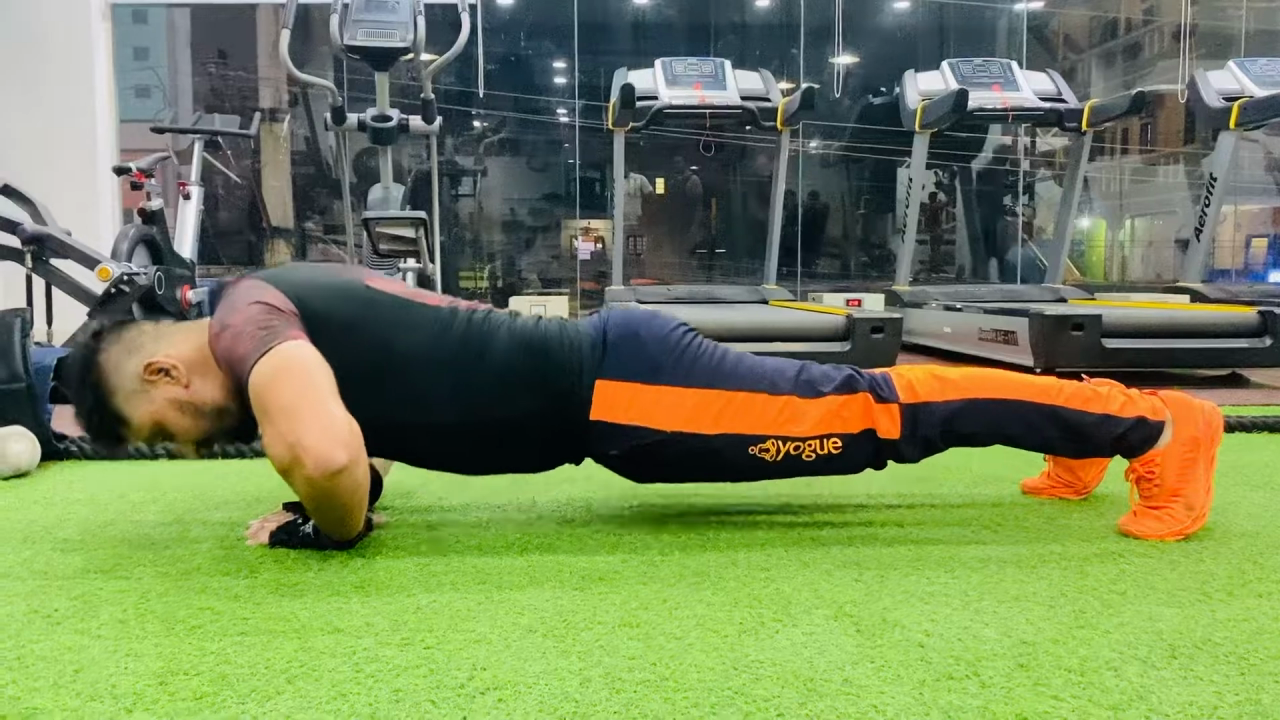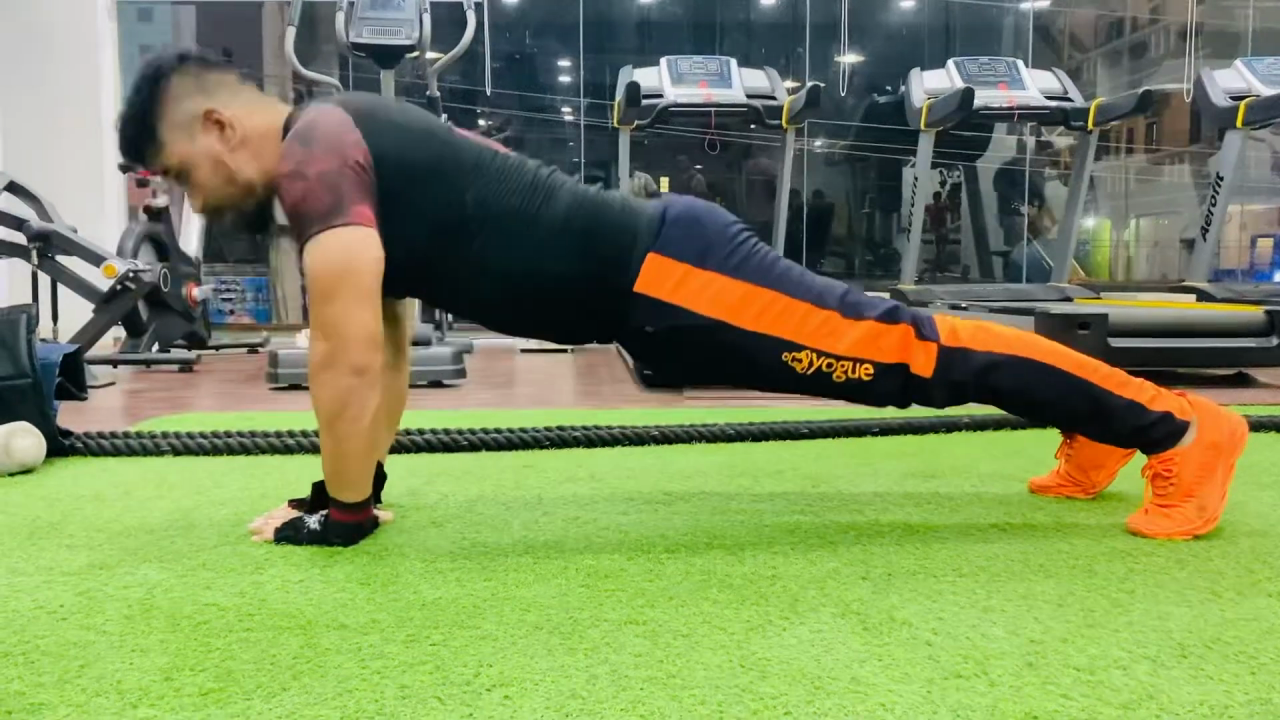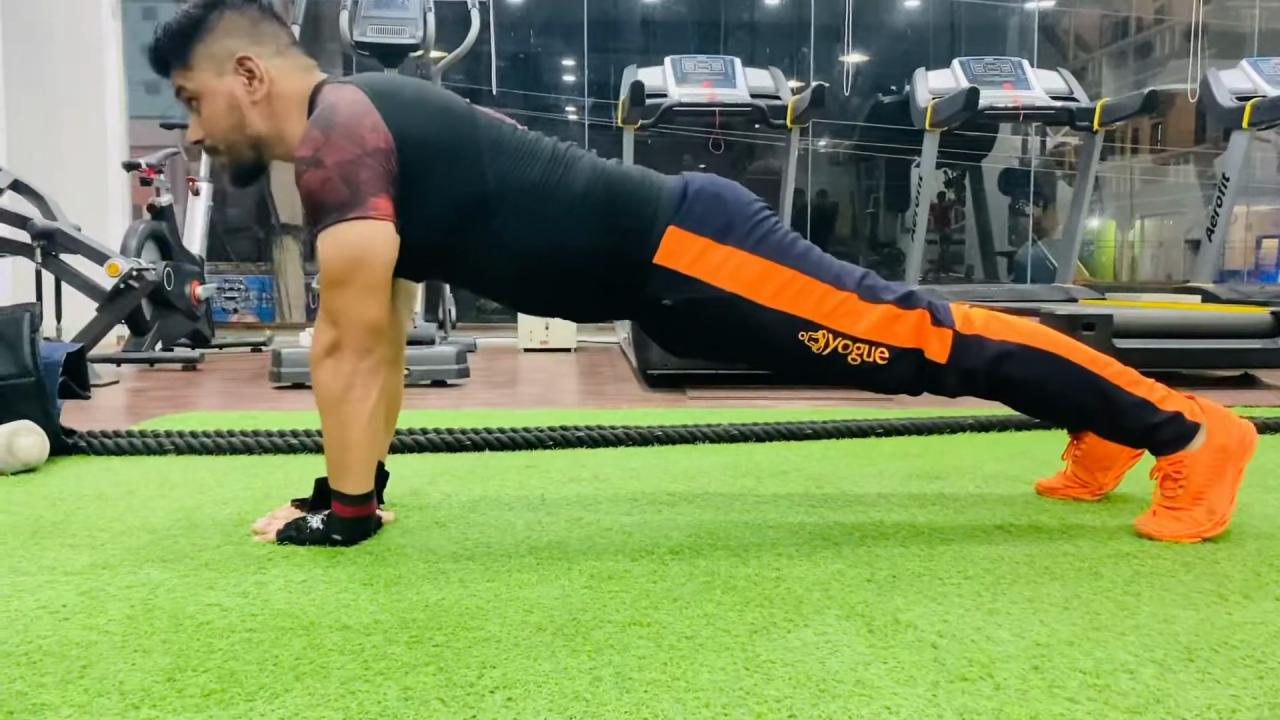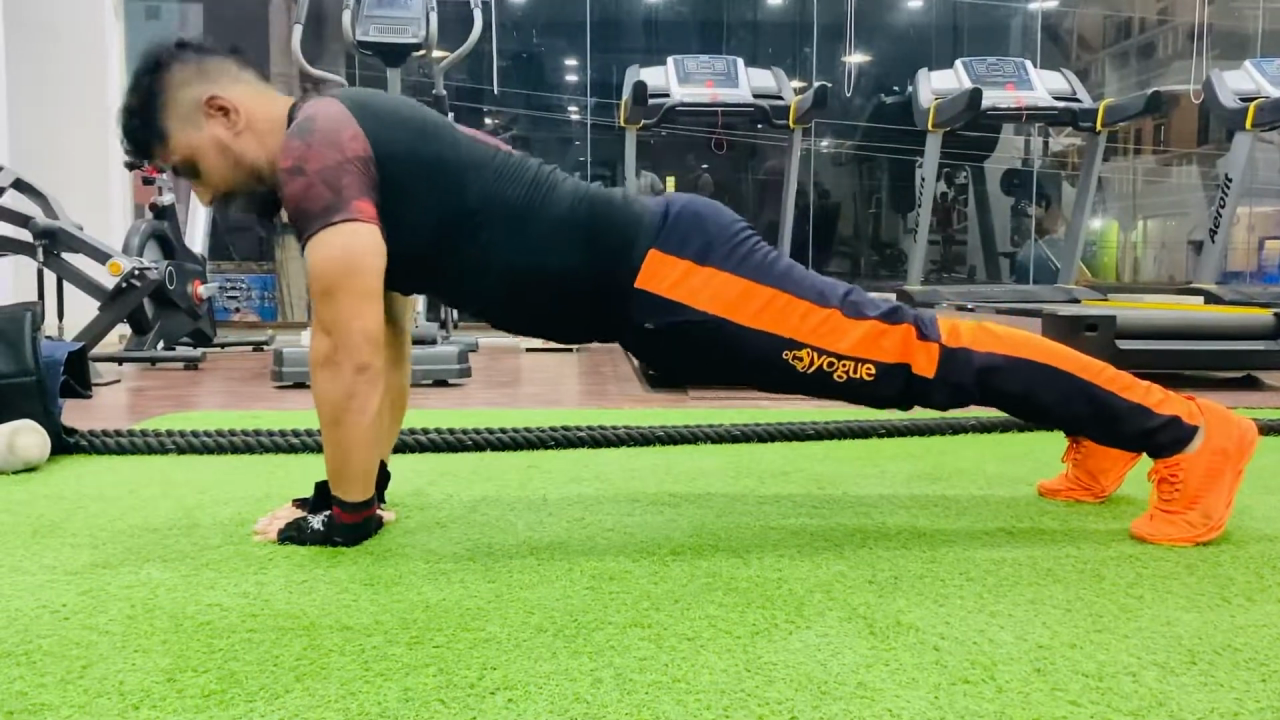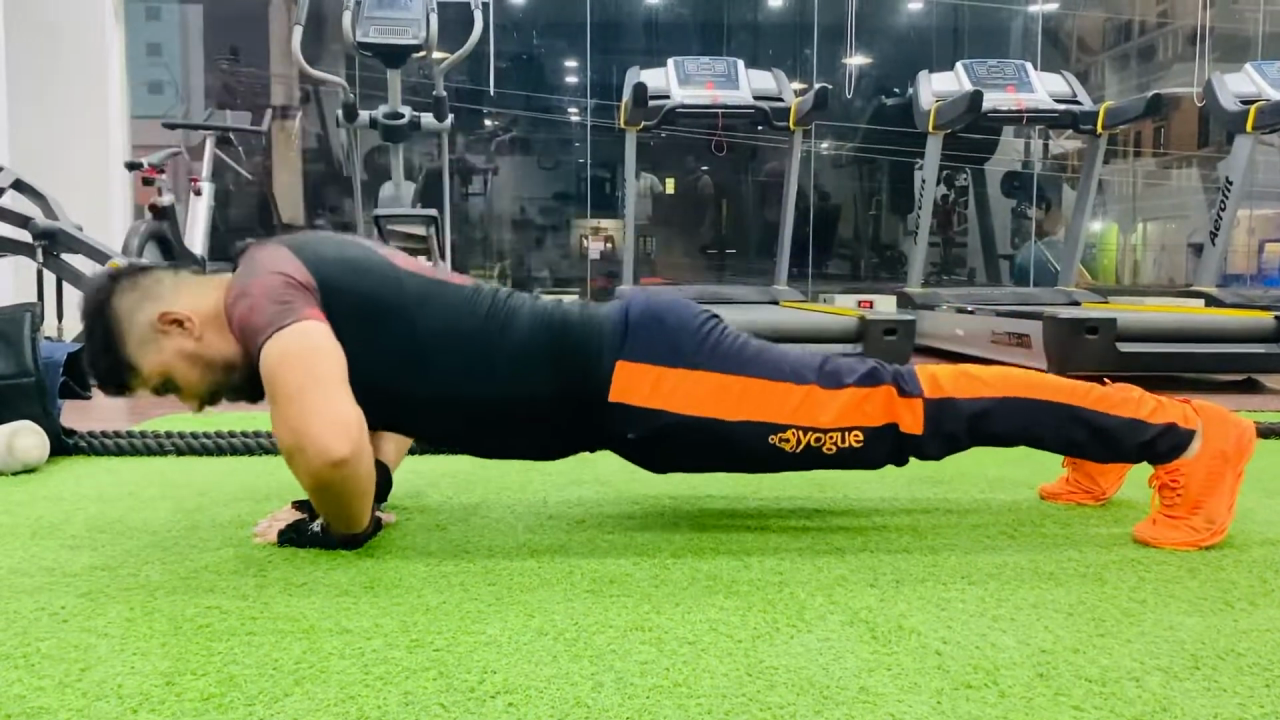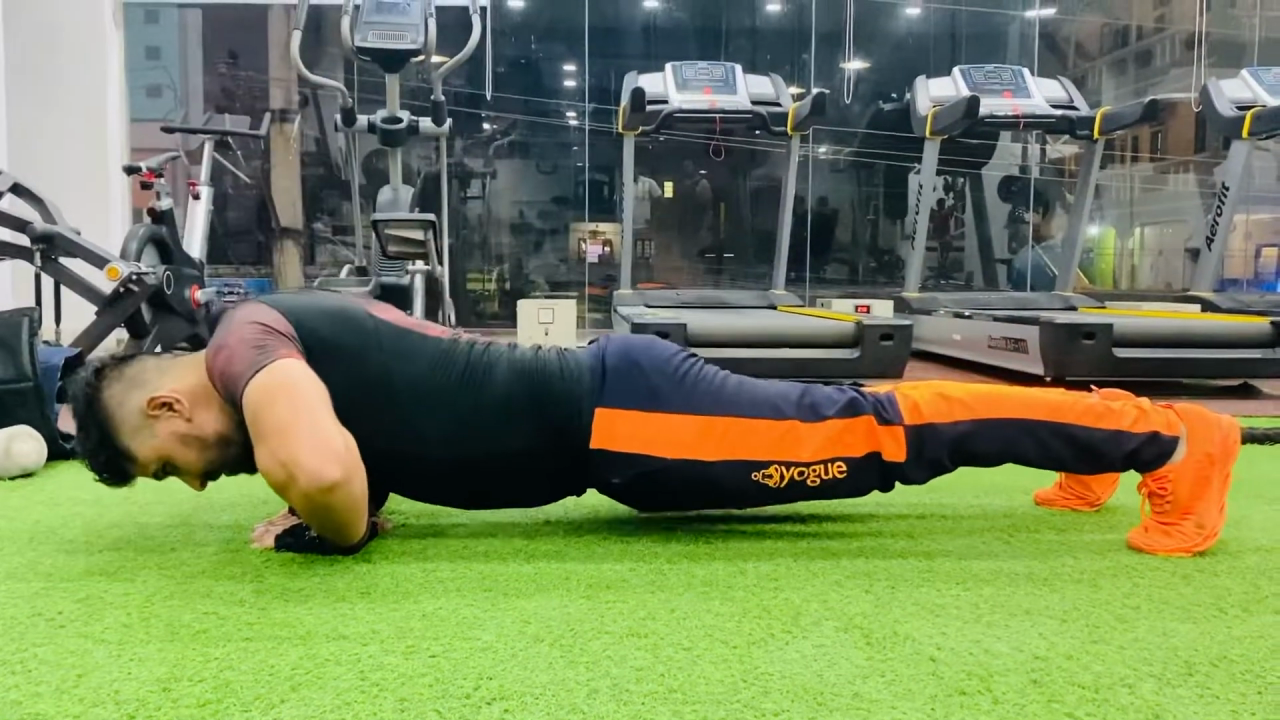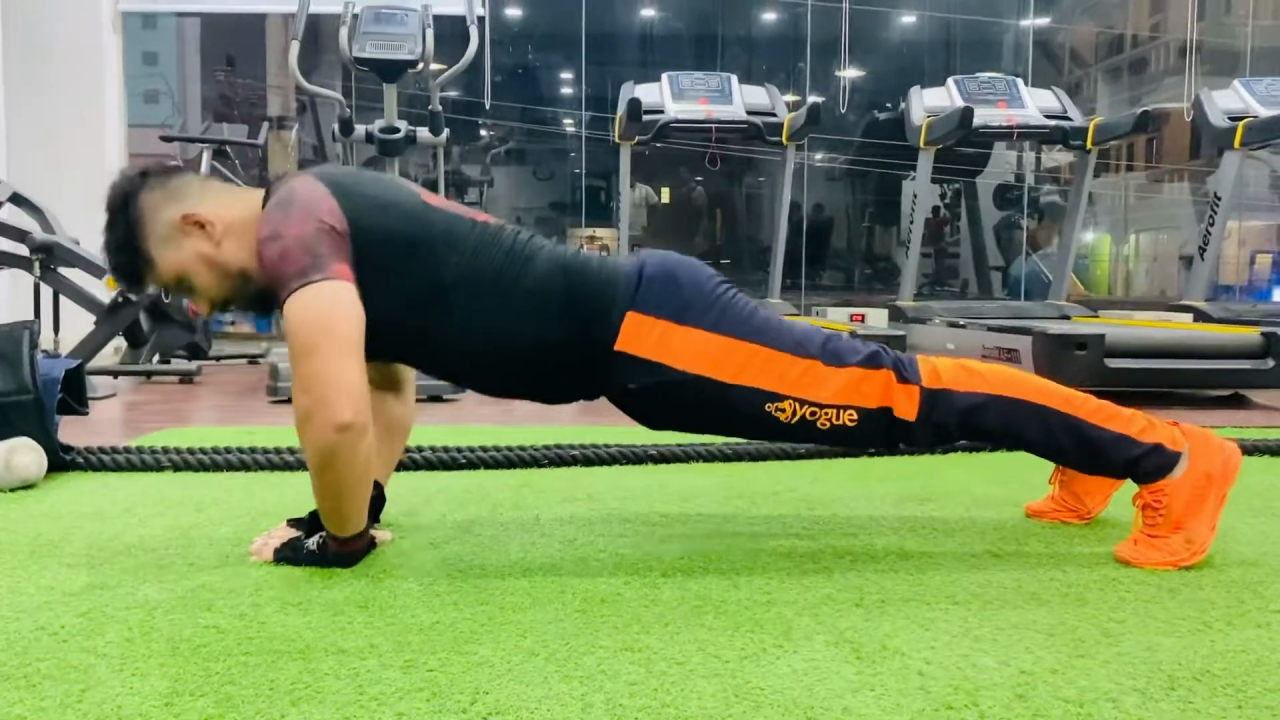
dt=0.4s
person 1, frame 1
left shoulder: (240, 323)
right shoulder: (283, 305)
left elbow: (325, 451)
left wrist: (334, 525)
right wrist: (346, 486)
left hip: (607, 393)
right hip: (602, 365)
left knee: (873, 416)
right knee: (840, 405)
left ankle: (1153, 425)
right ankle: (1079, 408)
person 1, frame 2
left shoulder: (311, 155)
right shoulder: (343, 140)
left elbow: (349, 360)
right elbow: (387, 340)
left wrist: (341, 507)
right wrist: (360, 466)
left hip: (660, 277)
right hip: (647, 271)
left knee: (899, 352)
right knee: (888, 348)
left ankle: (1175, 431)
right ankle: (1098, 431)
person 1, frame 3
left shoulder: (334, 135)
right shoulder: (358, 126)
left elbow: (347, 346)
right elbow: (380, 333)
left wrist: (344, 509)
right wrist: (360, 476)
left hip: (681, 252)
right hip: (666, 255)
left knee: (917, 340)
right knee: (902, 340)
left ankle: (1189, 435)
right ankle: (1104, 432)
person 1, frame 4
left shoulder: (315, 145)
right shoulder: (344, 139)
left elbow: (347, 353)
right elbow: (385, 339)
left wrist: (346, 506)
right wrist: (364, 472)
left hip: (662, 275)
right hip: (652, 268)
left knee: (907, 356)
right knee: (888, 350)
left ankle: (1185, 434)
right ankle: (1102, 433)
person 1, frame 5
left shoulder: (261, 288)
right shoulder: (305, 275)
left elbow: (329, 442)
left wrist: (340, 522)
right wrist: (367, 480)
left hip: (628, 380)
right hip: (621, 351)
left knee: (890, 412)
right knee: (859, 403)
left ankle: (1180, 435)
right ankle: (1101, 433)
person 1, frame 6
left shoulder: (242, 343)
right shoulder: (288, 330)
left elbow: (317, 463)
left wrist: (341, 532)
right wrist: (352, 496)
left hip: (609, 423)
right hip: (606, 391)
left knee: (875, 439)
right knee: (841, 422)
left ankle: (1170, 440)
right ankle: (1094, 421)
person 1, frame 7
left shoulder: (288, 225)
right shoulder: (321, 210)
left elbow: (335, 413)
right elbow: (388, 372)
left wrist: (338, 533)
right wrist: (362, 495)
left hip: (638, 334)
right hip: (631, 317)
left knee: (888, 396)
right knee: (869, 393)
left ankle: (1167, 457)
right ankle: (1094, 455)
